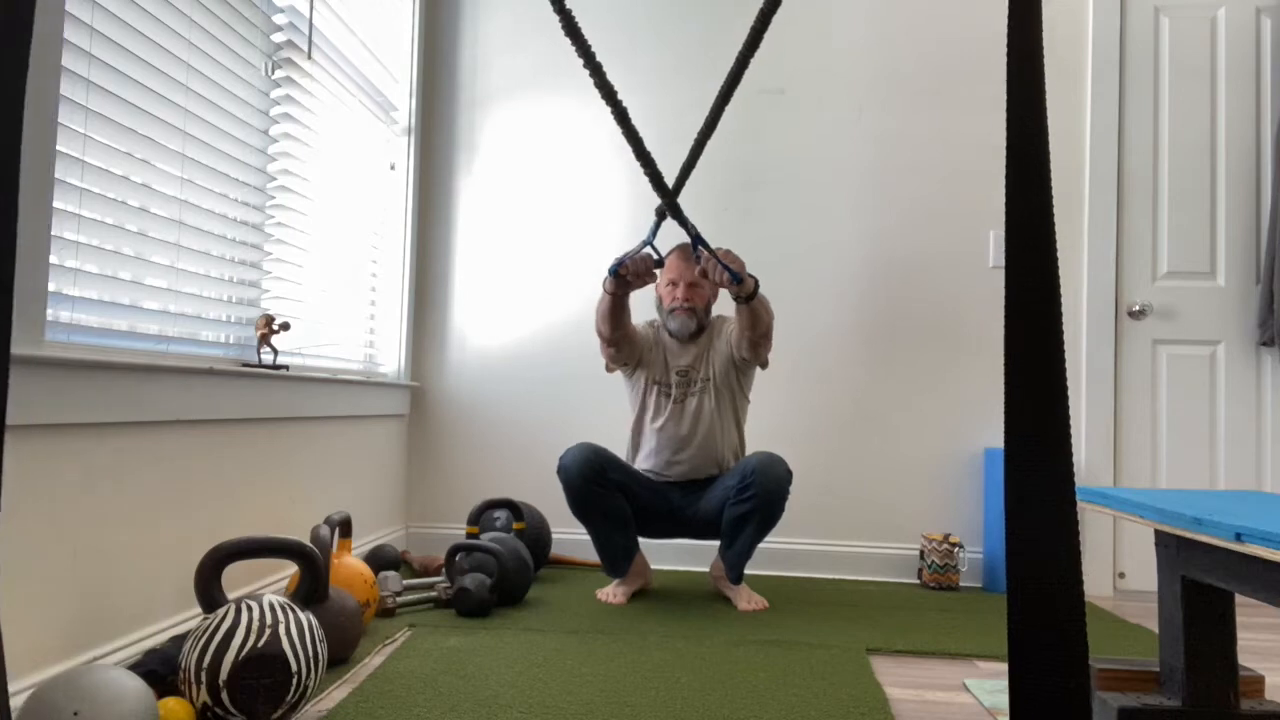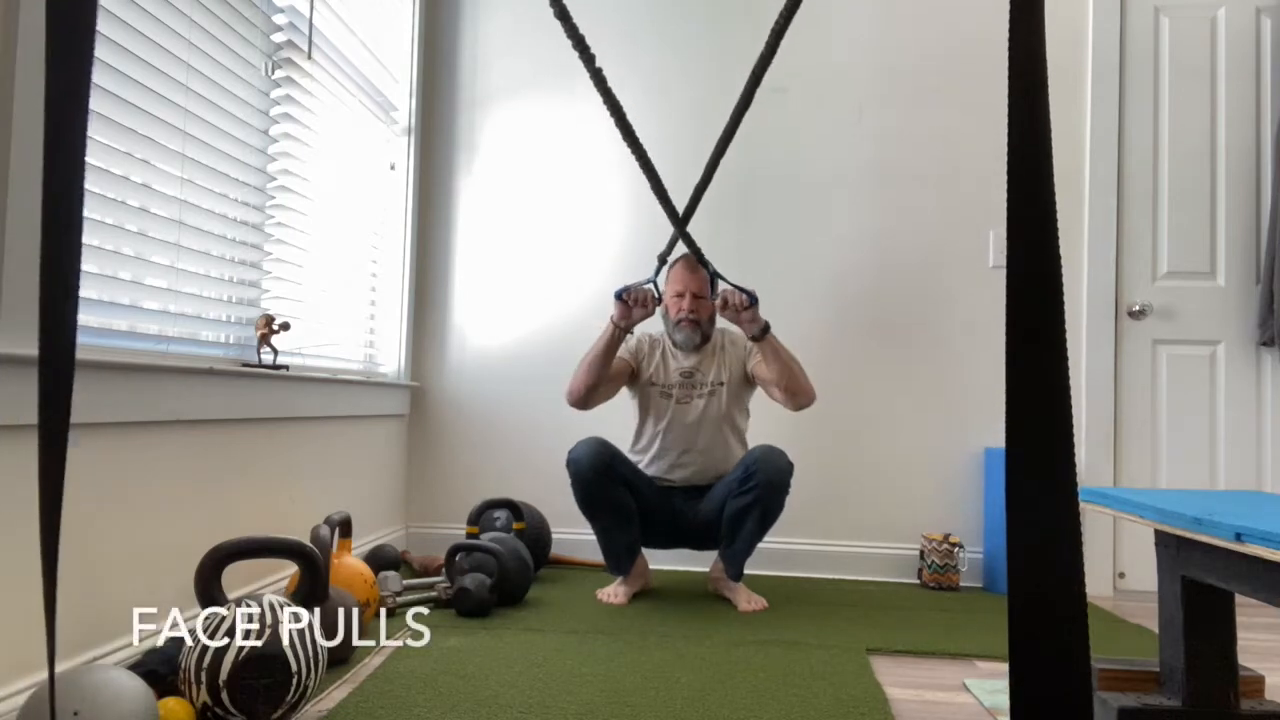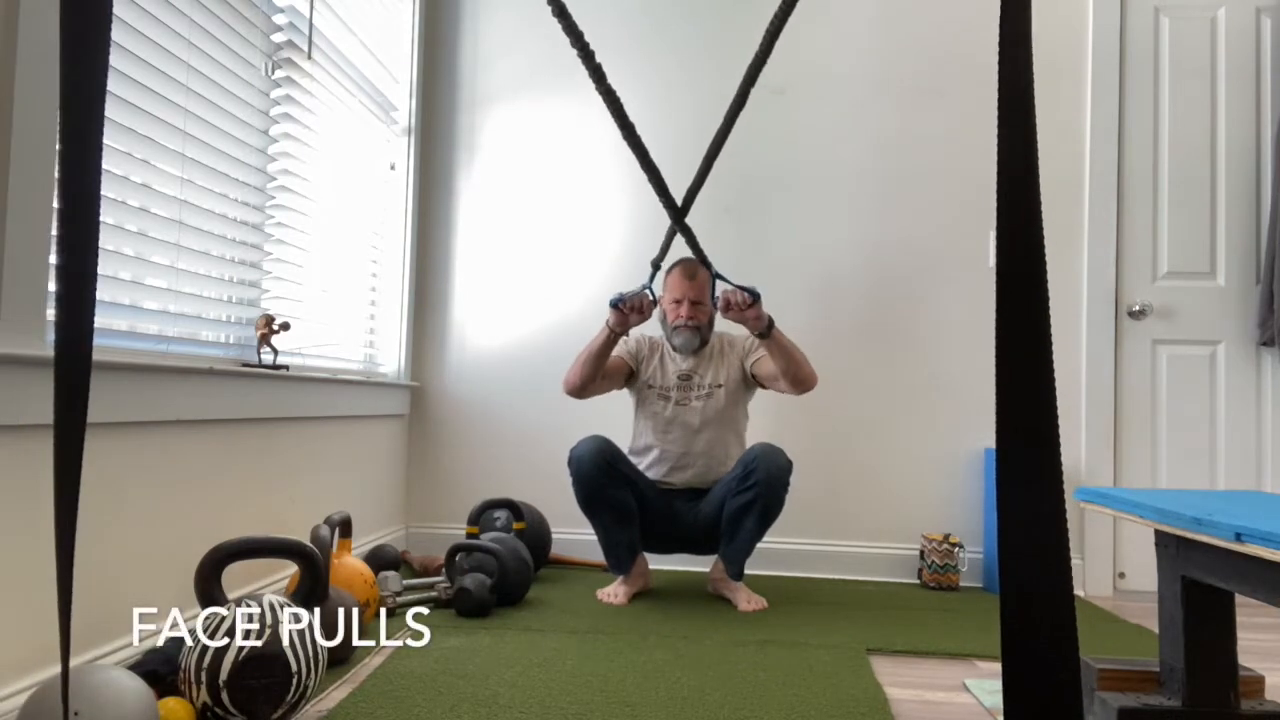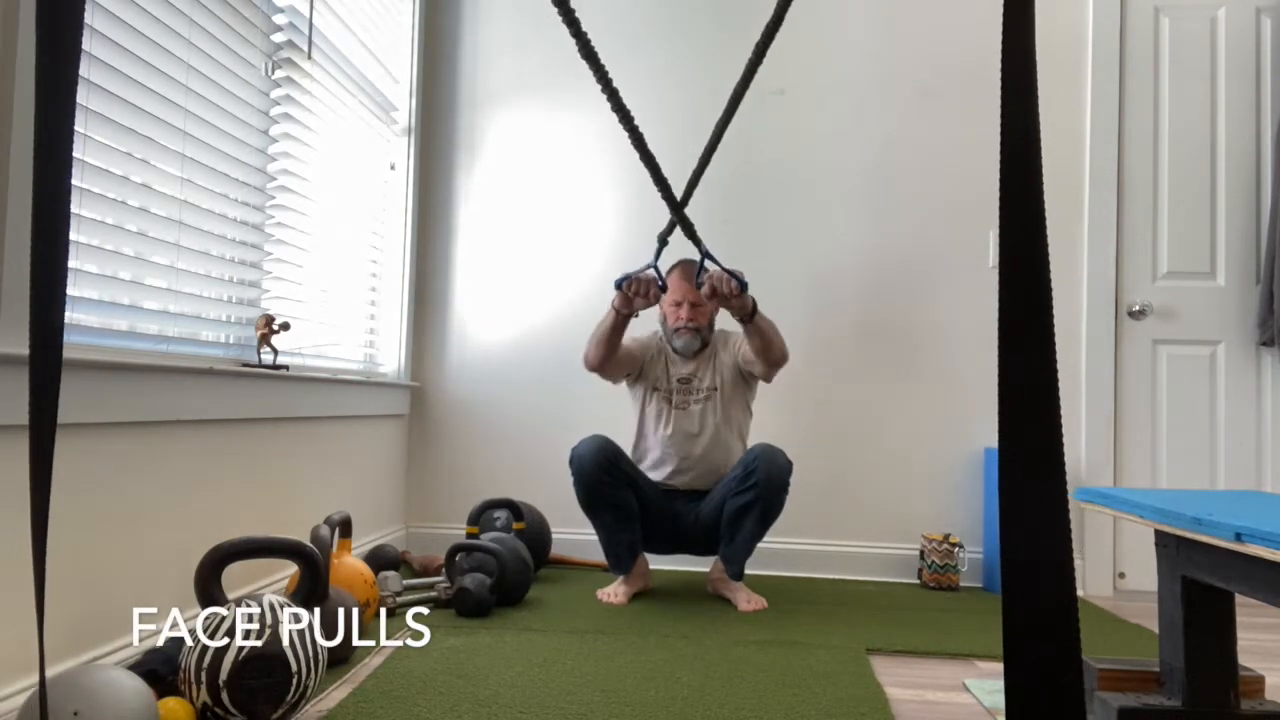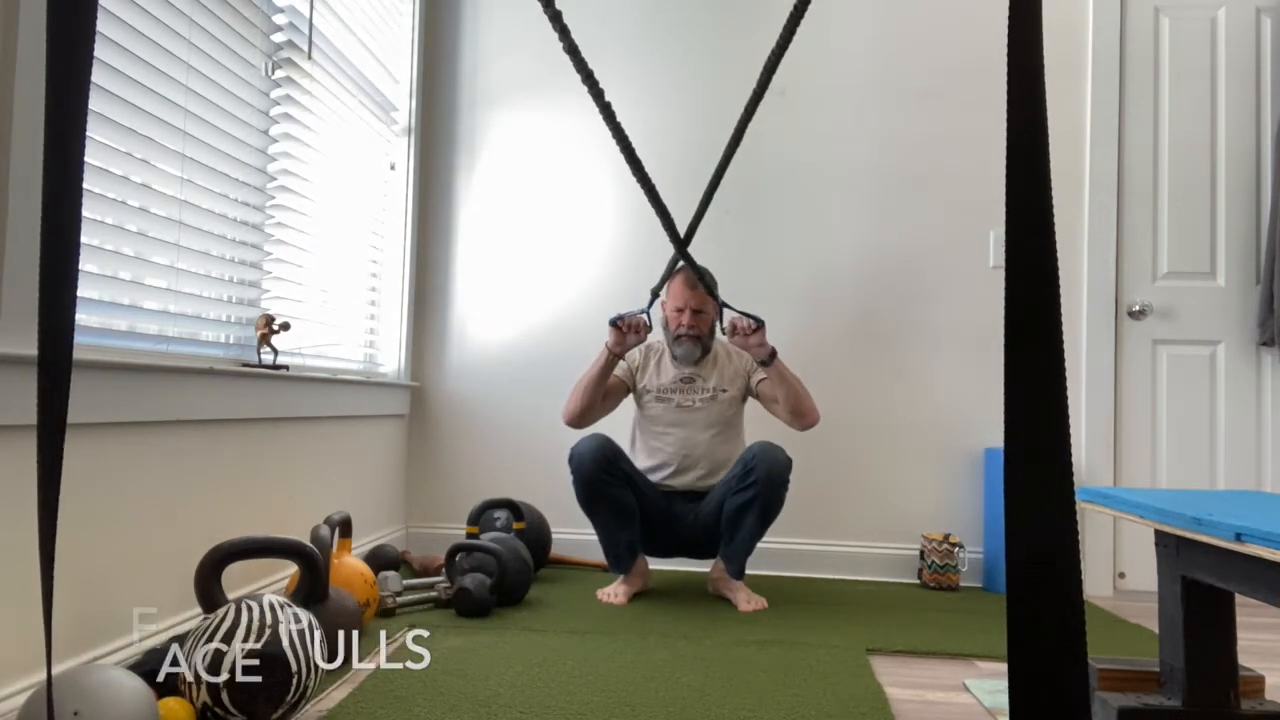
dt=1s
person 1, frame 1
left shoulder: (731, 337)
right shoulder: (641, 342)
left elbow: (760, 330)
right elbow: (610, 333)
left wrist: (745, 288)
right wrist: (616, 288)
left hip: (715, 496)
right hip: (649, 494)
left knee: (770, 472)
right knee: (578, 463)
left ankle: (729, 572)
right ankle: (628, 569)
person 1, frame 2
left shoulder: (740, 349)
right shoulder: (641, 349)
left elbow: (800, 397)
right elbow: (579, 397)
left wrist: (757, 328)
right wrist: (618, 324)
left hip: (716, 505)
right hip: (650, 502)
left knee: (772, 463)
right knee: (587, 455)
left ankle: (728, 573)
right ankle: (630, 571)
person 1, frame 3
left shoulder: (739, 351)
right shoulder: (640, 351)
left elbow: (803, 382)
right elbow: (575, 386)
left wrist: (762, 326)
right wrist: (614, 328)
left hip: (715, 510)
right hip: (650, 508)
left knee: (771, 461)
right knee: (589, 454)
left ankle: (728, 574)
right ankle: (630, 571)
person 1, frame 4
left shoulder: (734, 353)
right shoulder: (645, 353)
left elbow: (775, 356)
right elbow: (597, 360)
left wrist: (745, 309)
right wrist: (621, 309)
left hip: (716, 511)
right hip: (652, 509)
left knee: (770, 461)
right knee: (589, 453)
left ankle: (727, 573)
right ankle: (630, 570)
person 1, frame 5
left shoulder: (740, 361)
right shoulder: (640, 359)
left elbow: (805, 418)
right elbow: (574, 417)
left wrist: (764, 354)
right wrist: (613, 351)
left hip: (714, 514)
right hip: (651, 511)
left knee: (770, 459)
right knee: (590, 452)
left ankle: (728, 573)
right ankle: (631, 570)
